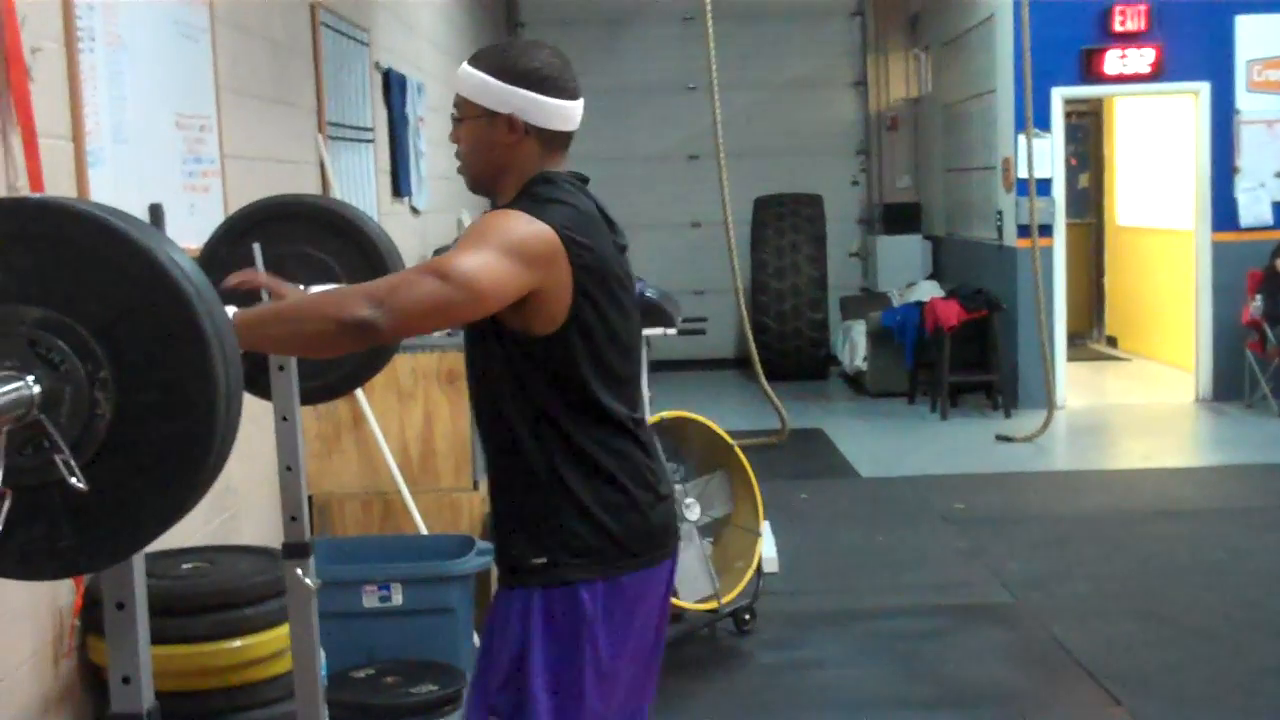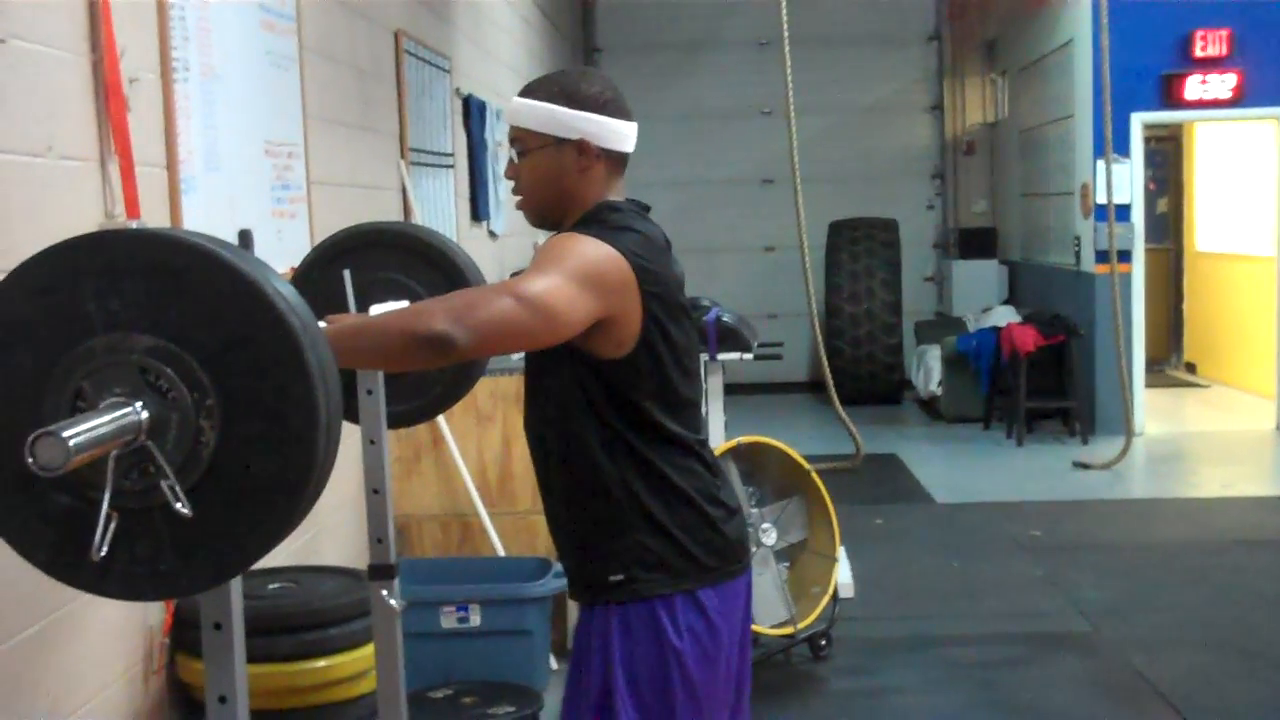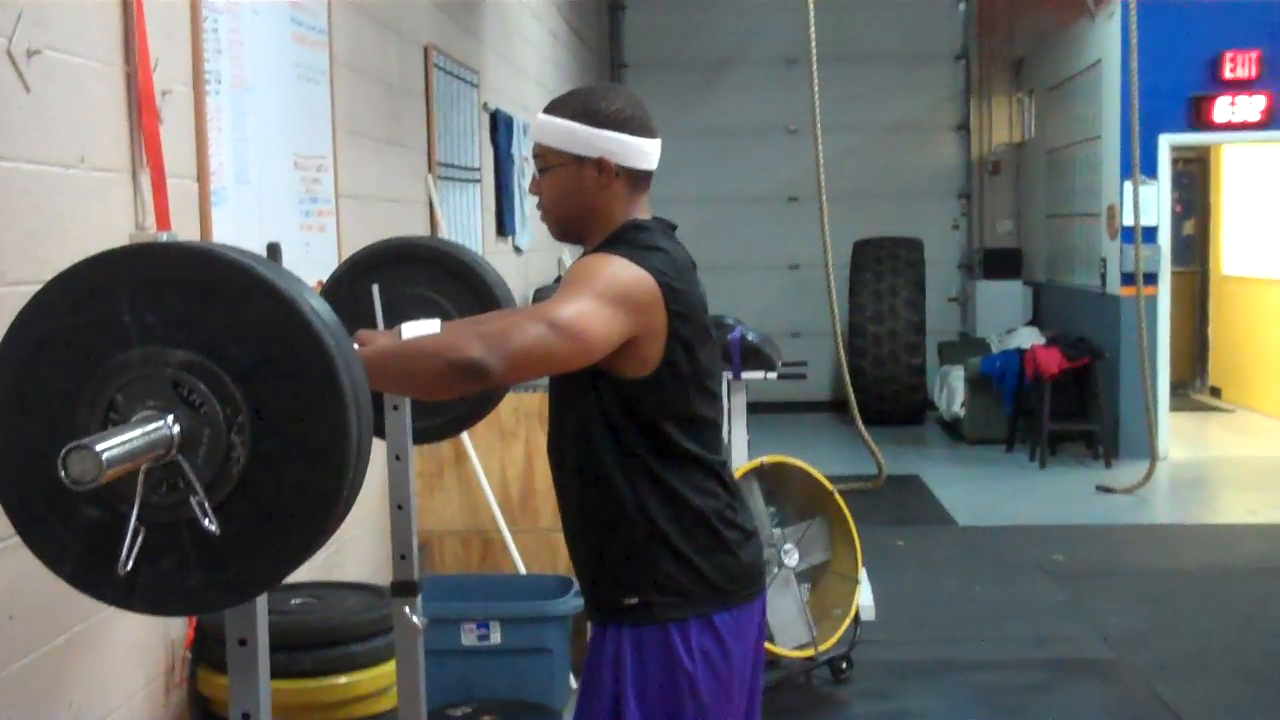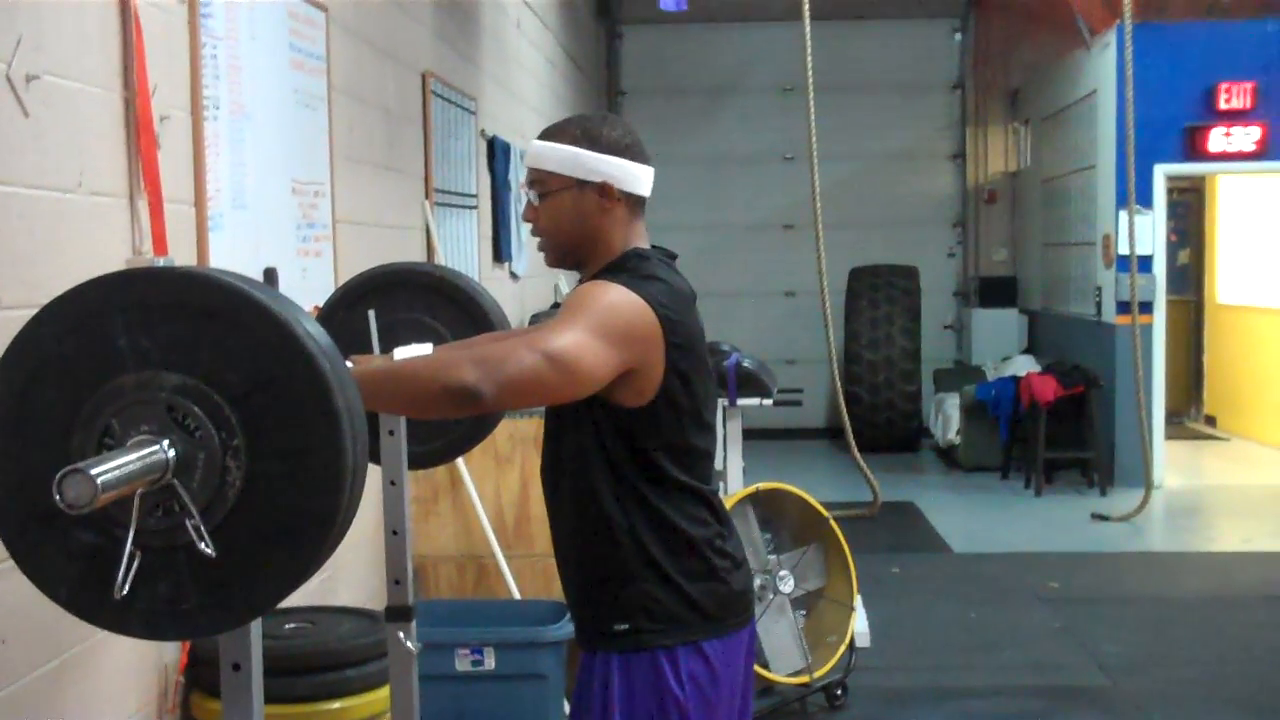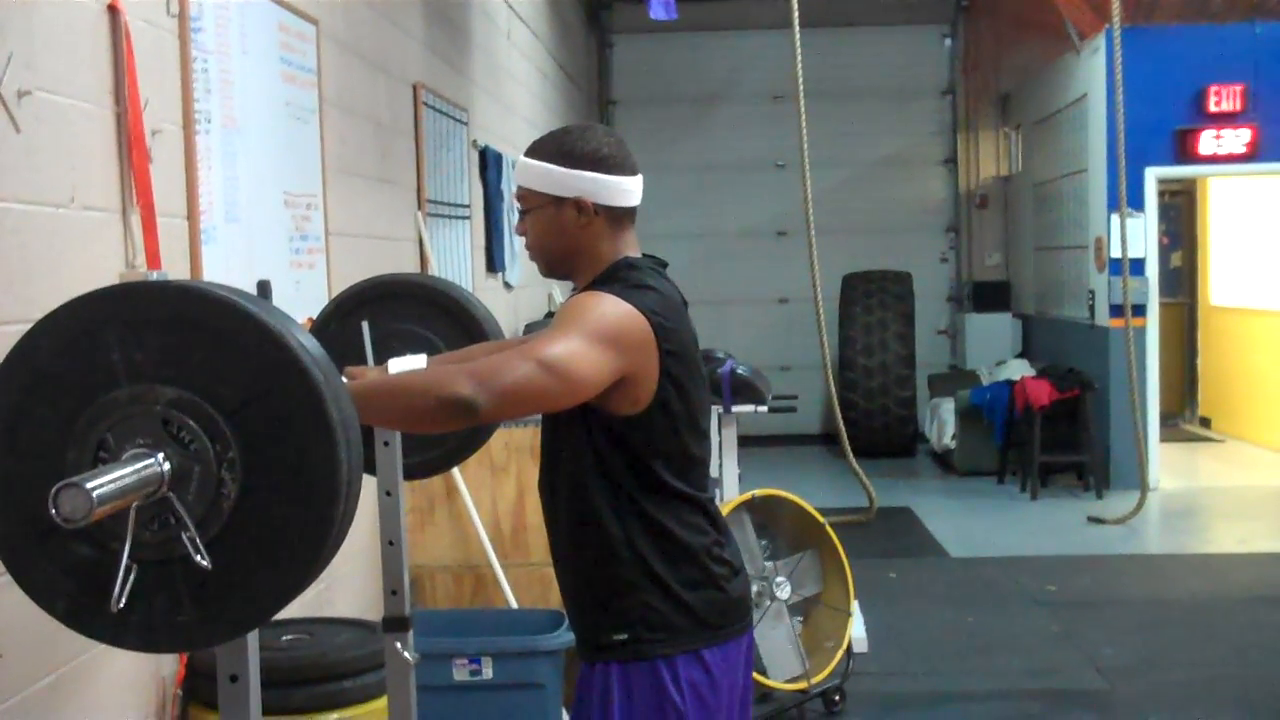
dt=1s
person 1, frame 1
left shoulder: (525, 235)
right shoulder: (569, 218)
left elbow: (371, 317)
right elbow: (417, 298)
right wrist: (298, 300)
left hip: (576, 557)
right hip: (614, 538)
person 1, frame 2
left shoulder: (596, 259)
right shoulder: (624, 242)
left elbow: (449, 331)
right elbow: (493, 308)
right wrist: (347, 326)
left hip: (658, 577)
right hip: (683, 557)
person 1, frame 3
left shoulder: (623, 279)
right shoulder: (649, 261)
left elbow: (480, 359)
right elbow: (531, 322)
right wrist: (395, 343)
left hip: (671, 601)
right hip: (704, 579)
person 1, frame 4
left shoulder: (623, 306)
right shoulder: (644, 287)
left elbow: (474, 383)
right elbow: (524, 346)
right wrist: (385, 367)
left hip: (662, 627)
right hip: (692, 605)
person 1, frame 5
left shoulder: (615, 316)
right shoulder: (638, 296)
left elbow: (467, 395)
right elbow: (519, 356)
right wrist: (383, 378)
left hip: (661, 636)
right hip: (688, 612)
